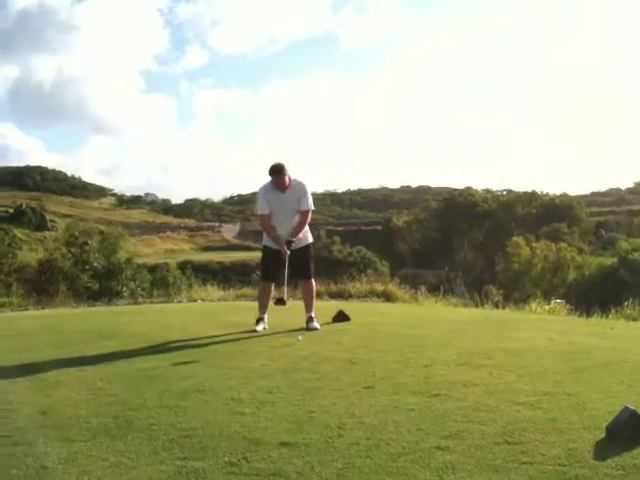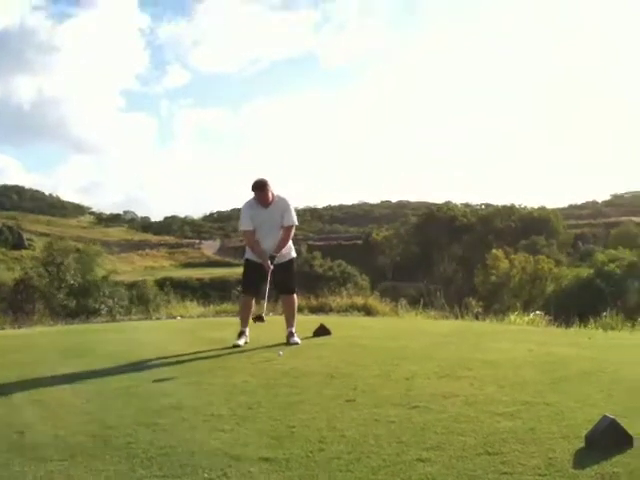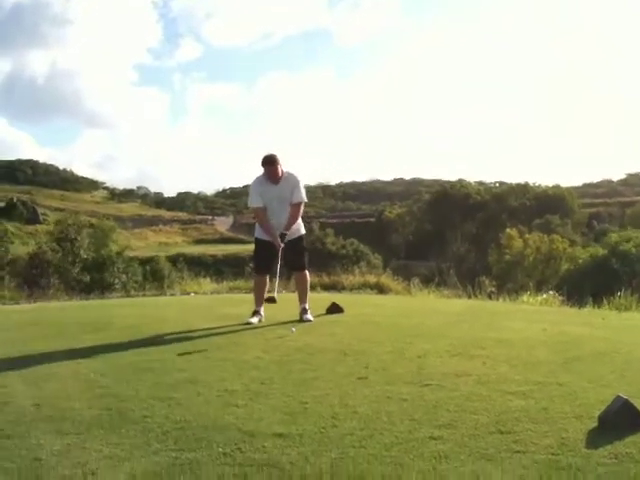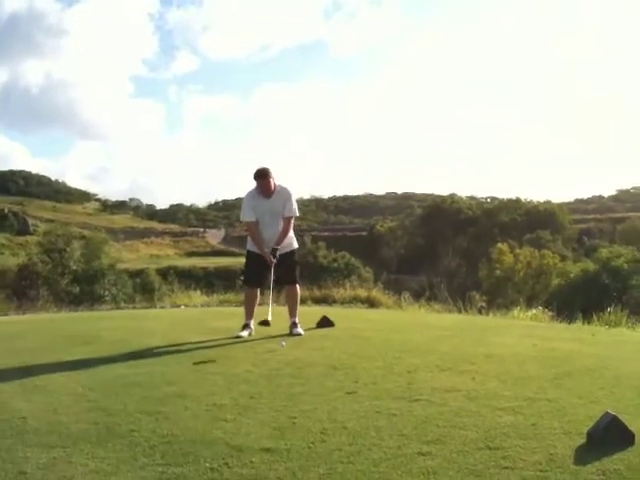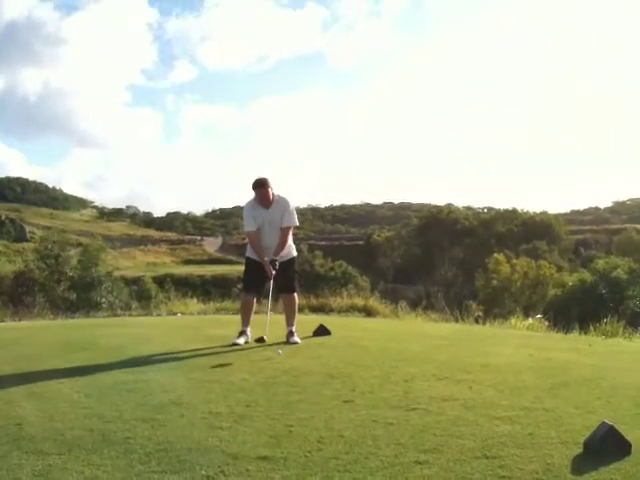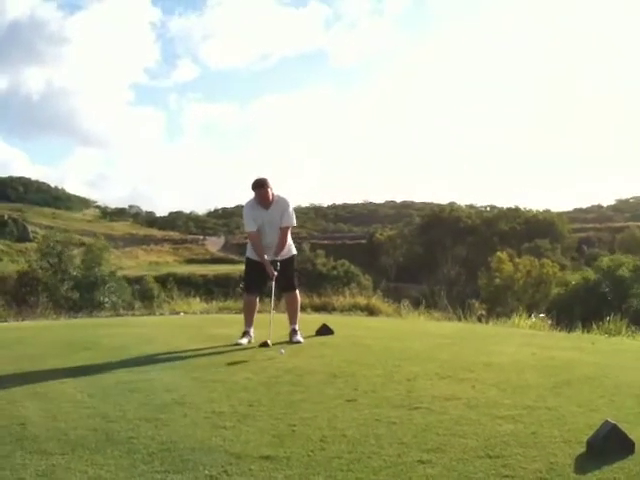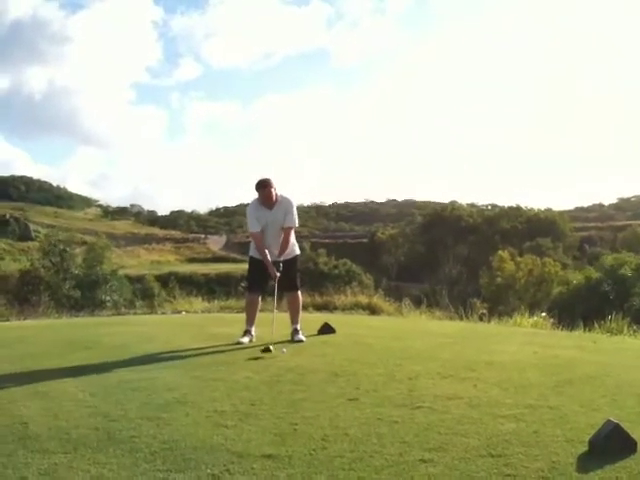
dt=0.2s
person 1, frame 1
left shoulder: (301, 188)
right shoulder: (264, 192)
left elbow: (305, 216)
right elbow: (265, 222)
left wrist: (291, 239)
right wrist: (280, 243)
left hip: (300, 241)
right hip: (272, 243)
left knee: (307, 278)
right knee: (267, 280)
left ankle: (310, 317)
right ankle: (262, 318)
person 1, frame 2
left shoulder: (284, 204)
right shoulder: (247, 208)
left elbow: (288, 231)
right elbow: (249, 237)
left wrist: (274, 254)
right wrist: (263, 258)
left hip: (283, 256)
right hip: (255, 257)
left knee: (289, 293)
right knee: (247, 293)
left ankle: (291, 332)
right ankle: (243, 332)
person 1, frame 3
left shoulder: (293, 180)
right shoulder: (257, 184)
left elbow: (297, 209)
right elbow: (259, 214)
left wrist: (284, 231)
right wrist: (273, 236)
left hip: (293, 233)
right hip: (265, 235)
left knee: (300, 270)
right knee: (260, 272)
left ankle: (304, 309)
right ankle: (258, 311)
person 1, frame 4
left shoulder: (286, 194)
right shoulder: (249, 198)
left elbow: (288, 223)
right elbow: (251, 228)
left wrist: (276, 247)
right wrist: (265, 251)
left hip: (285, 247)
right hip: (257, 249)
left knee: (292, 283)
right knee: (251, 286)
left ankle: (294, 322)
right ankle: (248, 324)
person 1, frame 5
left shoulder: (285, 204)
right shoulder: (249, 208)
left elbow: (286, 233)
right elbow: (253, 238)
left wrist: (275, 258)
right wrist: (265, 262)
left hip: (284, 255)
right hip: (256, 256)
left knee: (290, 292)
right knee: (248, 292)
left ankle: (291, 331)
right ankle: (244, 331)
person 1, frame 6
left shoulder: (284, 204)
right shoulder: (249, 208)
left elbow: (285, 233)
right elbow: (253, 239)
left wrist: (275, 258)
right wrist: (266, 263)
left hip: (284, 254)
right hip: (256, 256)
left knee: (291, 290)
right knee: (250, 292)
left ankle: (294, 330)
right ankle: (248, 332)
person 1, frame 7
left shoulder: (288, 204)
right shoulder: (252, 208)
left elbow: (287, 234)
right elbow: (257, 239)
left wrist: (279, 259)
right wrist: (269, 264)
left hip: (287, 253)
right hip: (260, 255)
left knee: (293, 290)
right knee: (253, 291)
left ankle: (296, 329)
right ankle: (249, 331)
